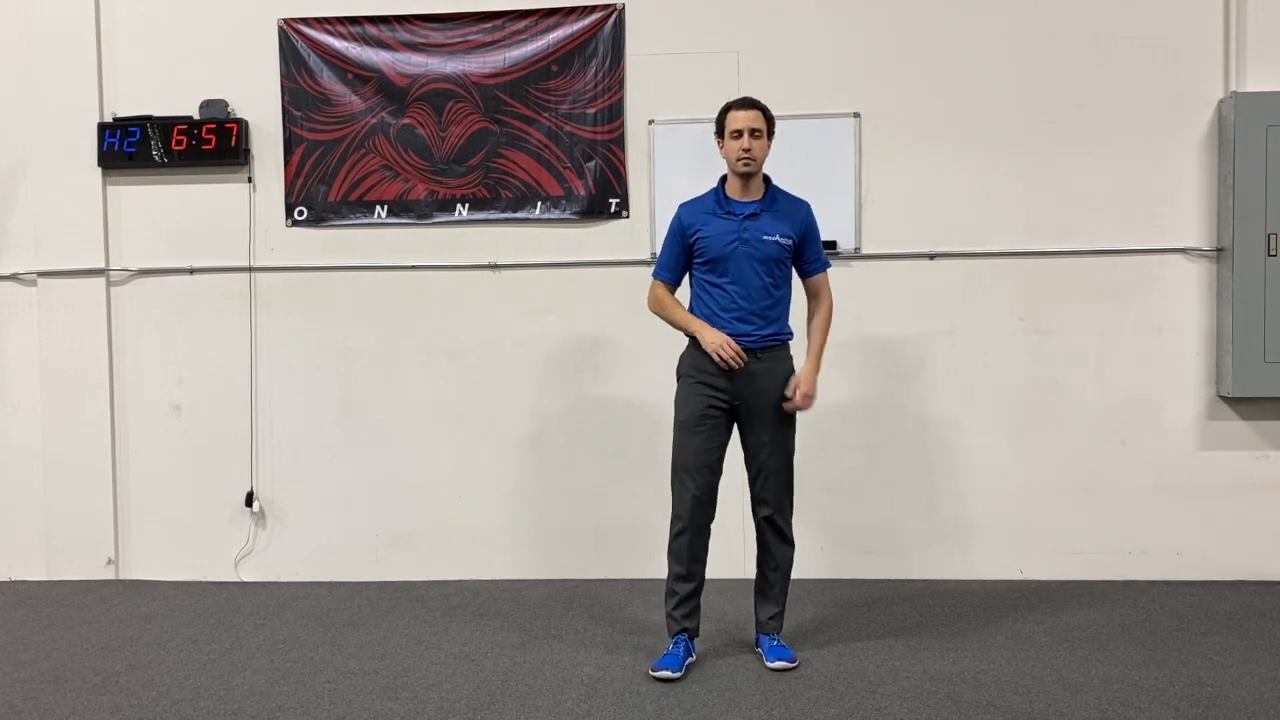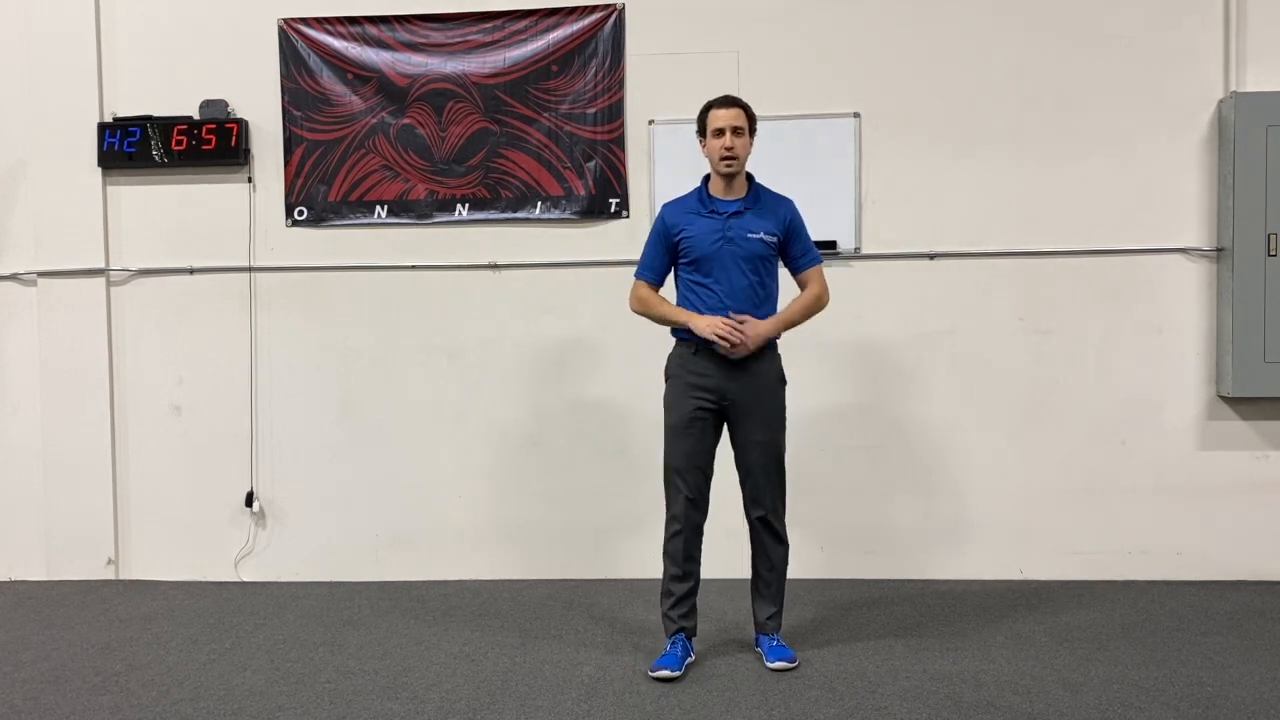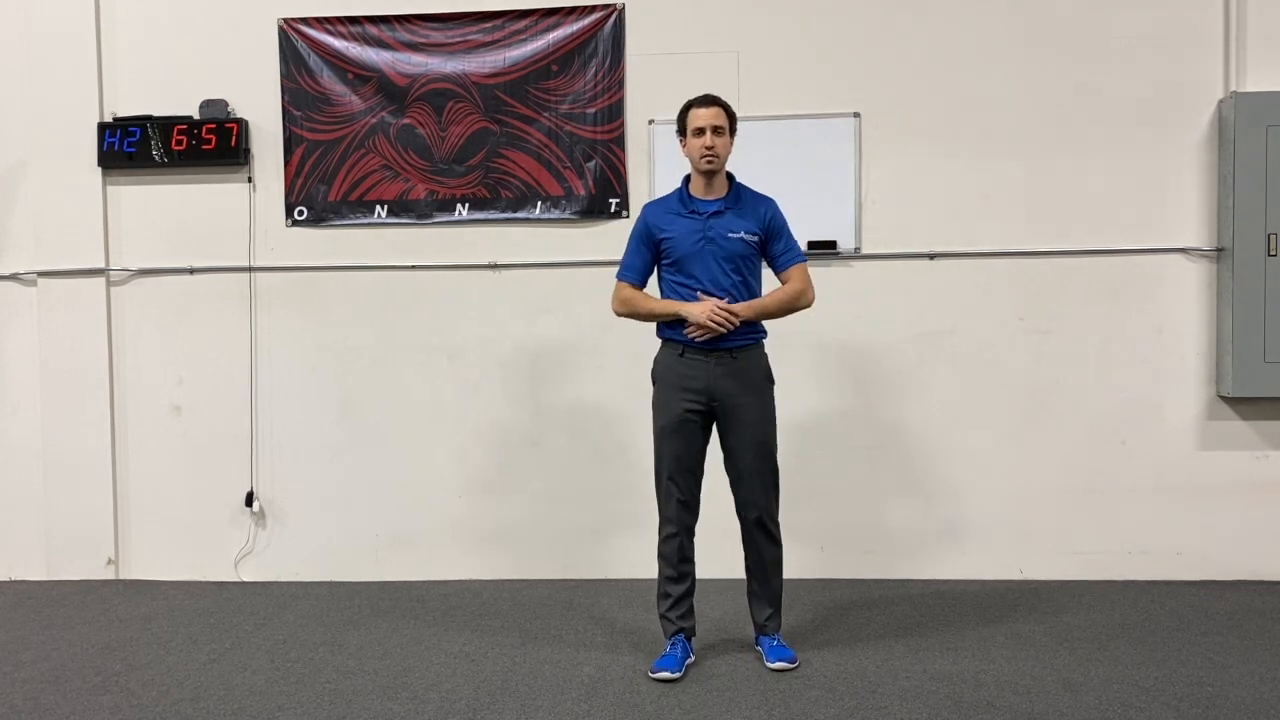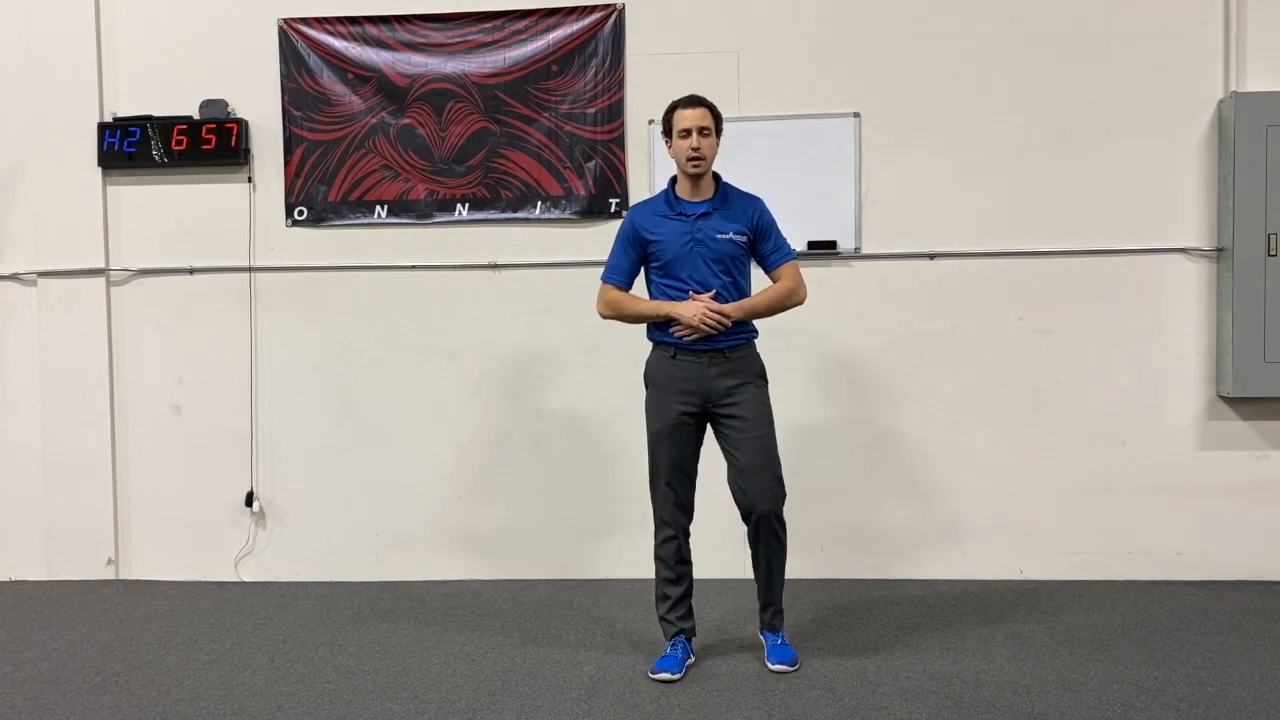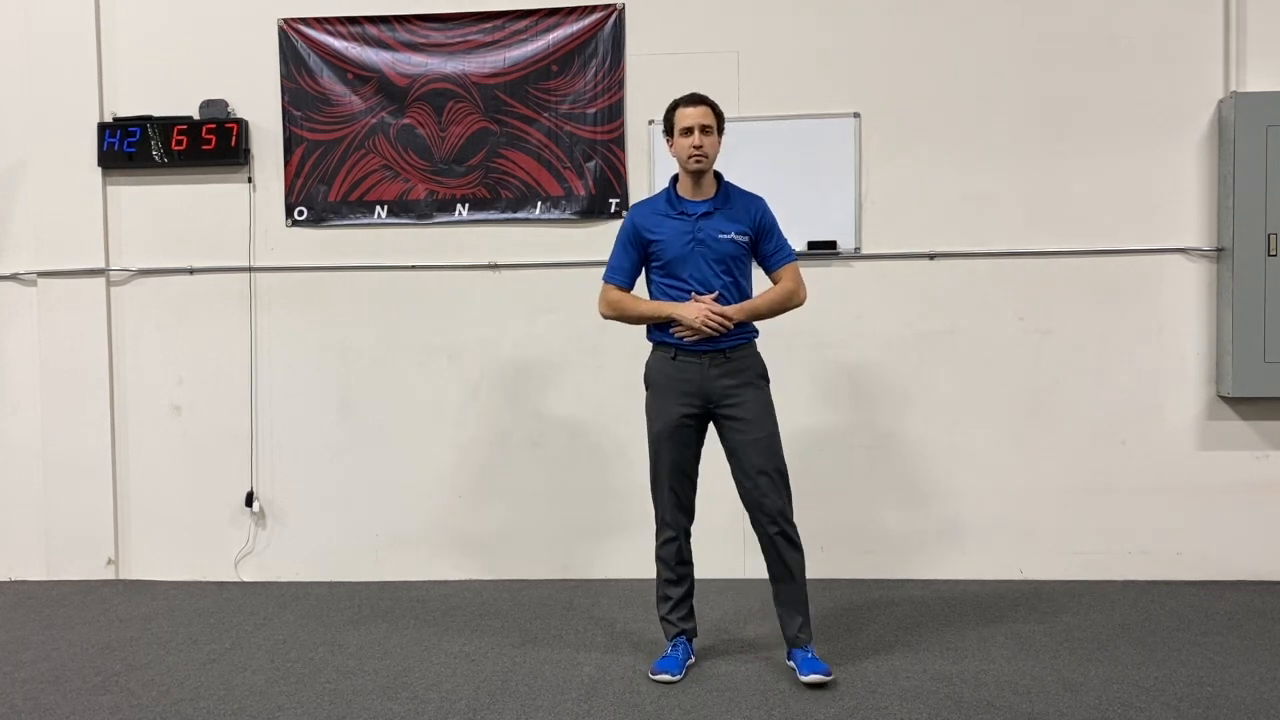
dt=0.2s
person 1, frame 1
left shoulder: (796, 214)
right shoulder: (692, 215)
left elbow: (820, 298)
right elbow: (658, 293)
left wrist: (810, 368)
right wrist: (703, 330)
left hip: (771, 370)
right hip: (704, 369)
left knee: (773, 508)
right knee: (690, 506)
left ankle: (769, 630)
right ankle: (681, 634)
person 1, frame 2
left shoulder: (780, 212)
right shoulder: (675, 216)
left elbow: (816, 290)
right elbow: (641, 295)
left wrist: (768, 326)
right wrist: (696, 320)
left hip: (759, 371)
right hip: (692, 370)
left knee: (766, 508)
right knee: (684, 509)
left ankle: (768, 629)
right ankle: (679, 634)
person 1, frame 3
left shoulder: (761, 211)
right shoulder: (656, 216)
left elbow: (801, 290)
right elbow: (623, 299)
left wrist: (739, 311)
right wrist: (687, 308)
left hip: (745, 368)
right hip: (678, 369)
left knee: (759, 507)
right knee: (677, 511)
left ankle: (767, 629)
right ankle: (678, 635)
person 1, frame 4
left shoulder: (749, 210)
right shoulder: (643, 219)
left elbow: (793, 288)
right elbow: (609, 301)
left wrist: (729, 310)
right wrist: (677, 308)
left hip: (738, 368)
right hip: (671, 372)
left knee: (763, 501)
right knee: (672, 513)
left ankle: (773, 624)
right ankle: (678, 636)
person 1, frame 5
left shoulder: (751, 209)
right shoulder: (644, 217)
left elbow: (793, 288)
right elbow: (611, 301)
left wrist: (731, 313)
right wrist: (678, 309)
left hip: (739, 368)
right hip: (672, 372)
left knee: (772, 507)
right knee: (672, 515)
left ankle: (799, 641)
right ankle: (679, 637)
